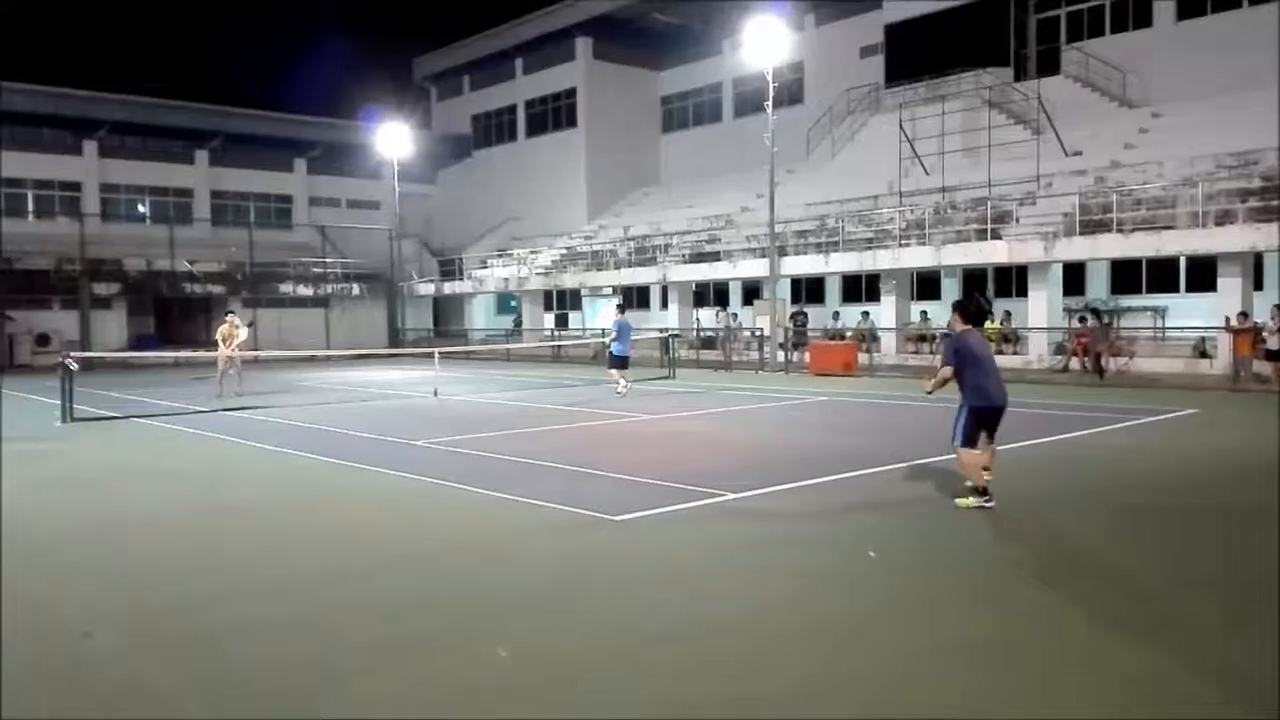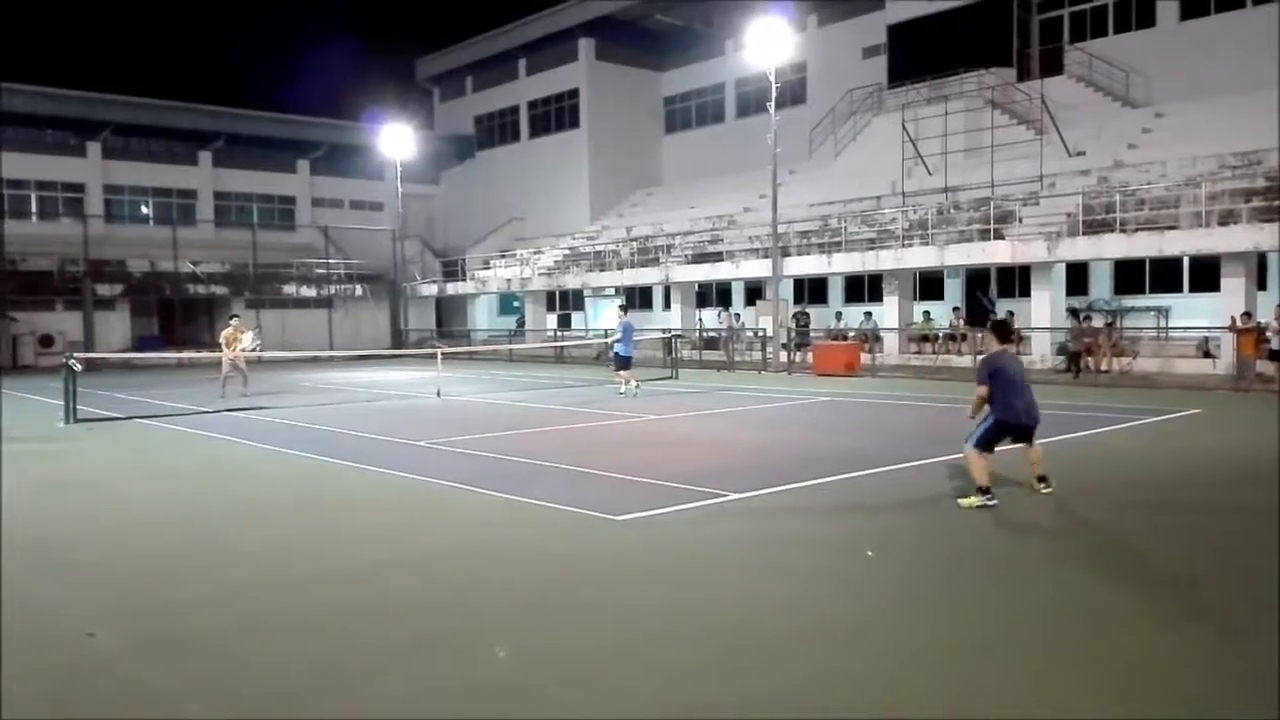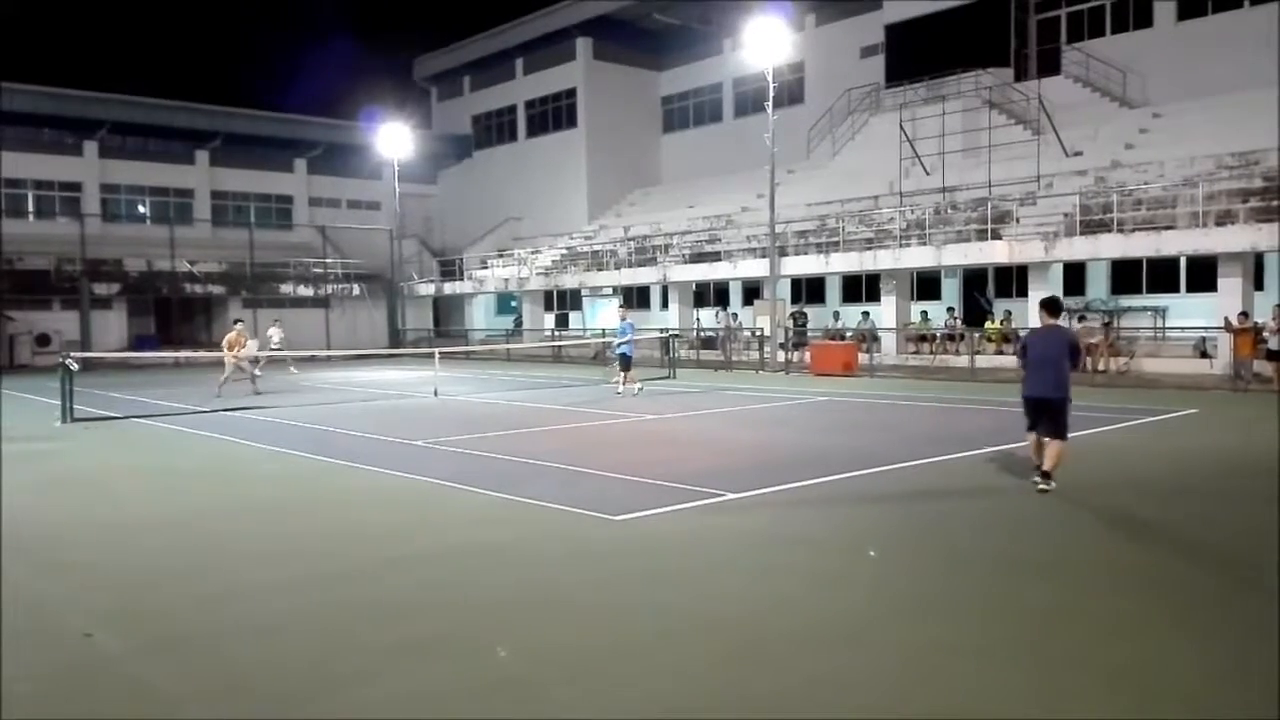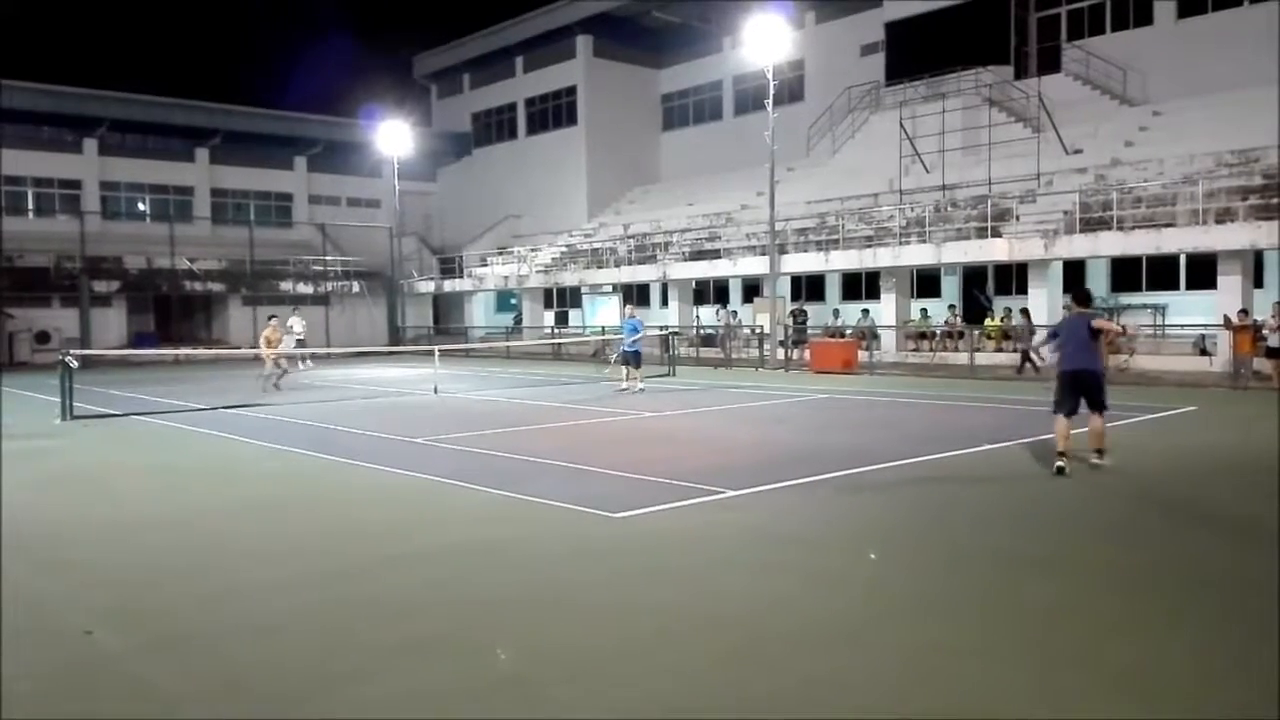
dt=0.4s
person 1, frame 1
left shoulder: (953, 342)
right shoulder: (979, 339)
left elbow: (947, 373)
left wrist: (932, 386)
right wrist: (940, 379)
left hip: (976, 400)
right hip: (998, 397)
left knee: (963, 446)
right knee: (985, 437)
left ankle: (983, 495)
right ankle: (985, 472)
person 1, frame 2
left shoulder: (989, 361)
right shoulder: (1014, 360)
left elbow: (982, 393)
left wrist: (974, 410)
left hip: (1005, 414)
right hip: (1029, 414)
left knee: (972, 448)
right knee: (1029, 444)
left ankle: (984, 494)
right ankle: (1042, 482)
person 1, frame 3
left shoulder: (1030, 336)
right shoulder: (1070, 337)
left elbow: (1022, 364)
right elbow: (1075, 365)
left hip: (1031, 392)
right hip: (1057, 393)
left knee: (1035, 432)
right knee: (1056, 437)
left ankle: (1039, 470)
right ankle: (1045, 476)
person 1, frame 4
left shoulder: (1064, 322)
right shoulder: (1091, 317)
left elbow: (1048, 338)
right elbow: (1099, 324)
left wrist: (1035, 346)
right wrist: (1118, 328)
left hip: (1066, 371)
right hip: (1091, 371)
left knee: (1062, 415)
right knee: (1096, 413)
left ankle: (1061, 456)
right ankle: (1098, 453)
